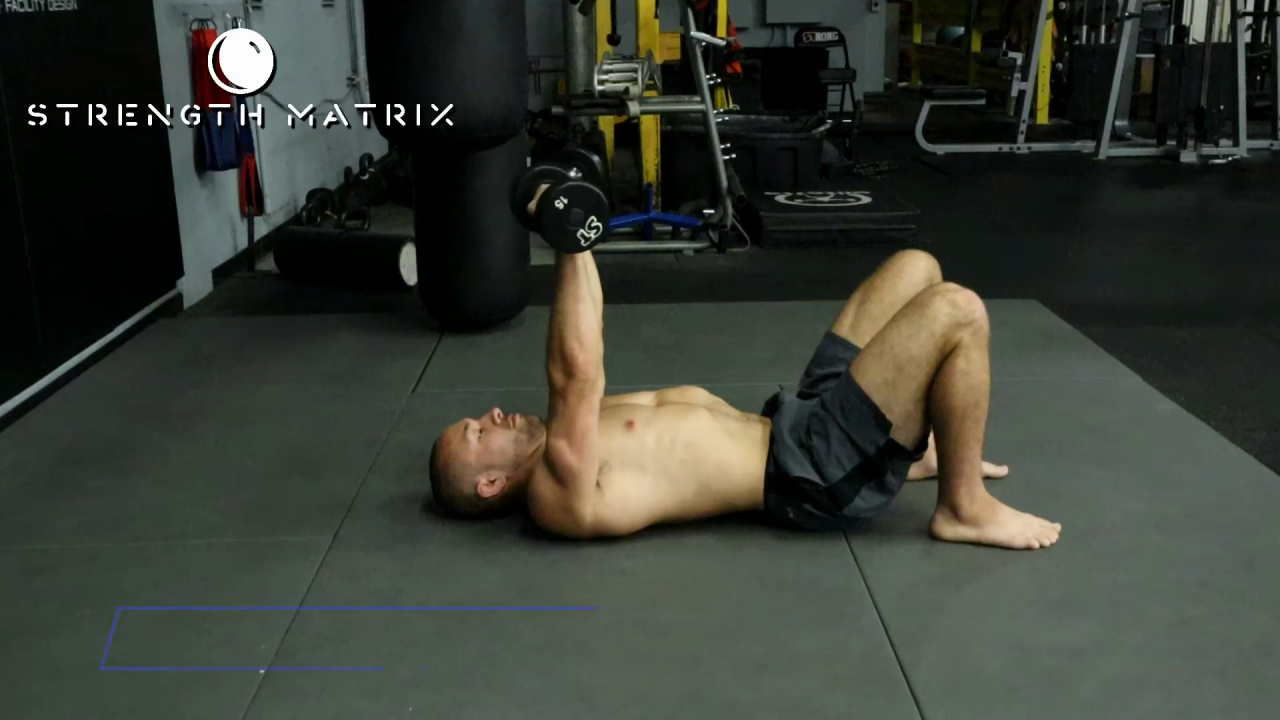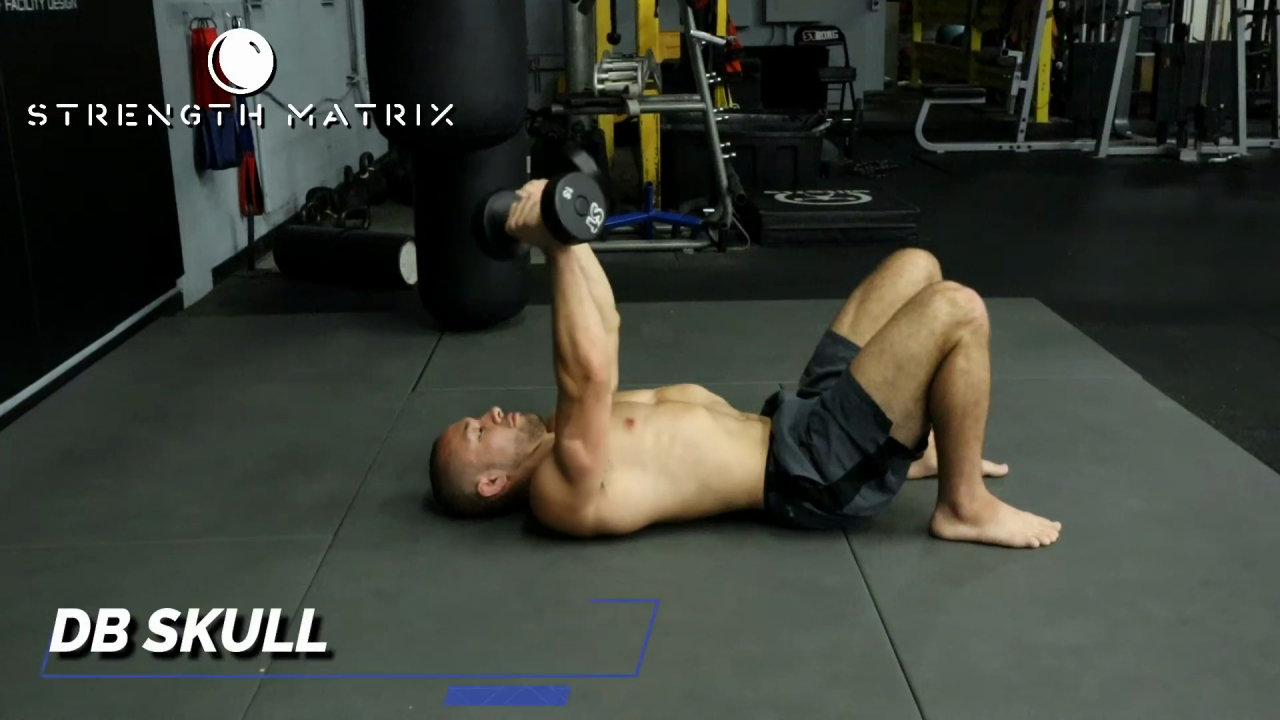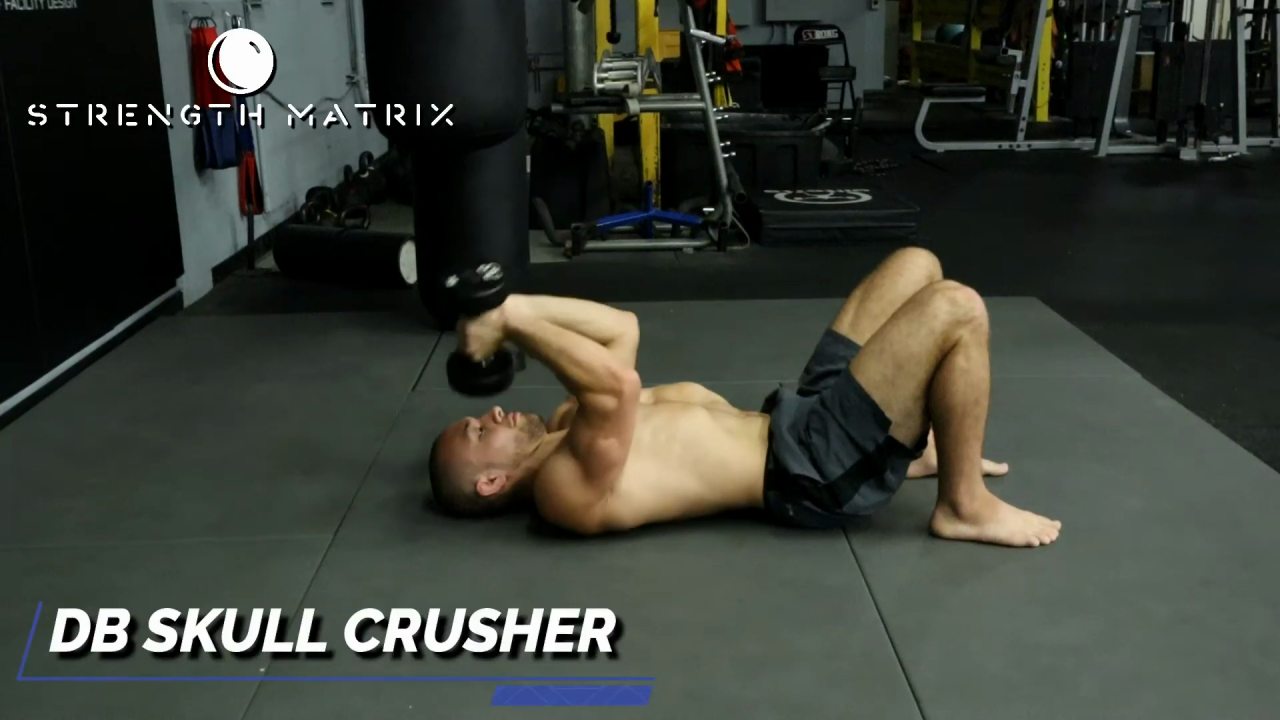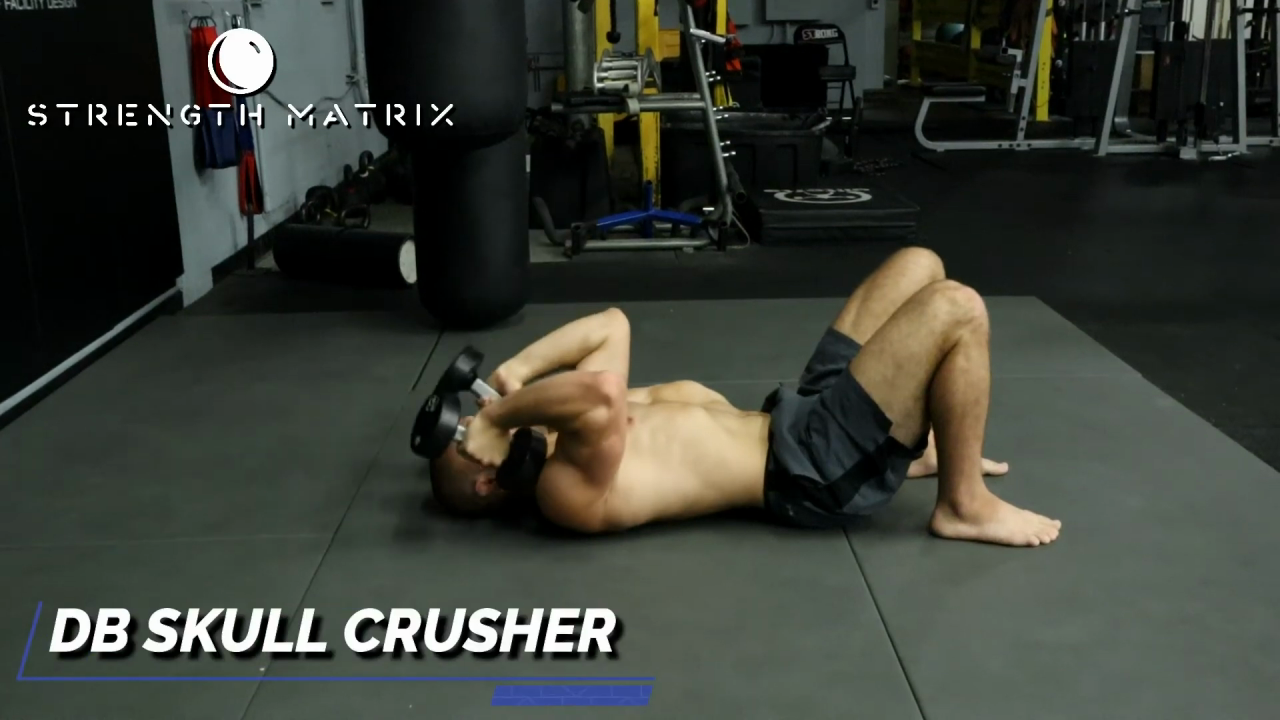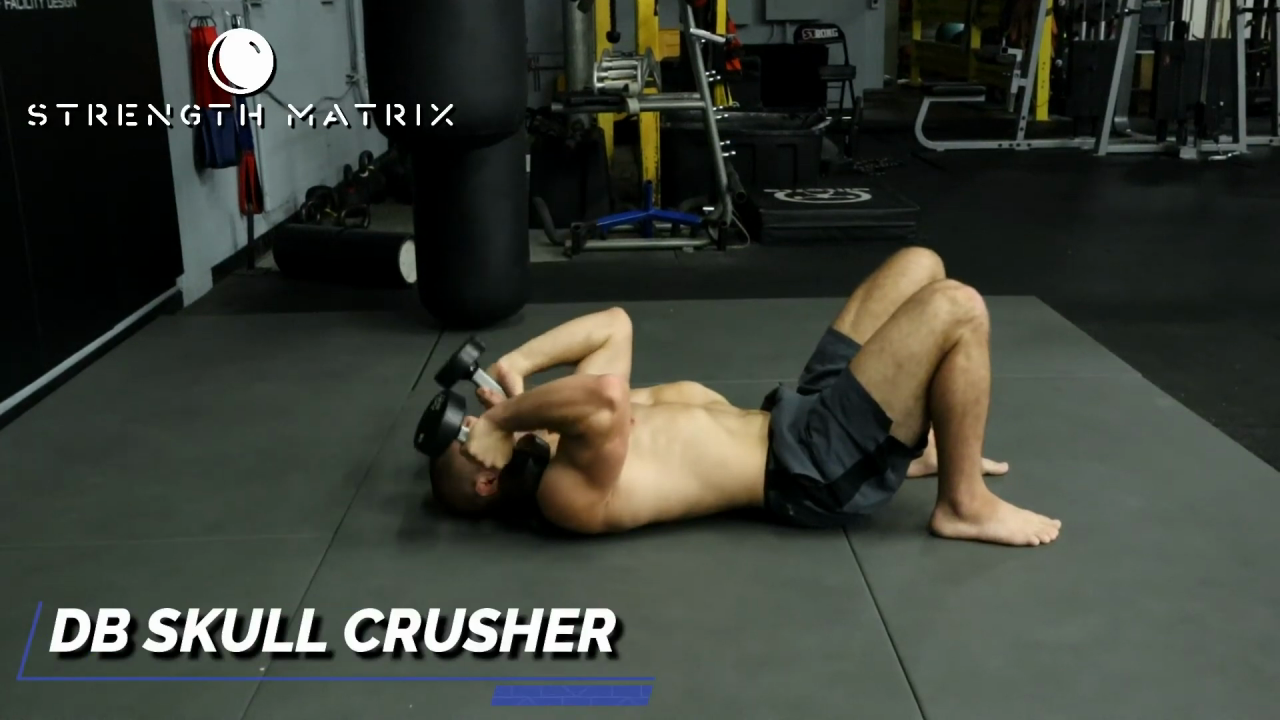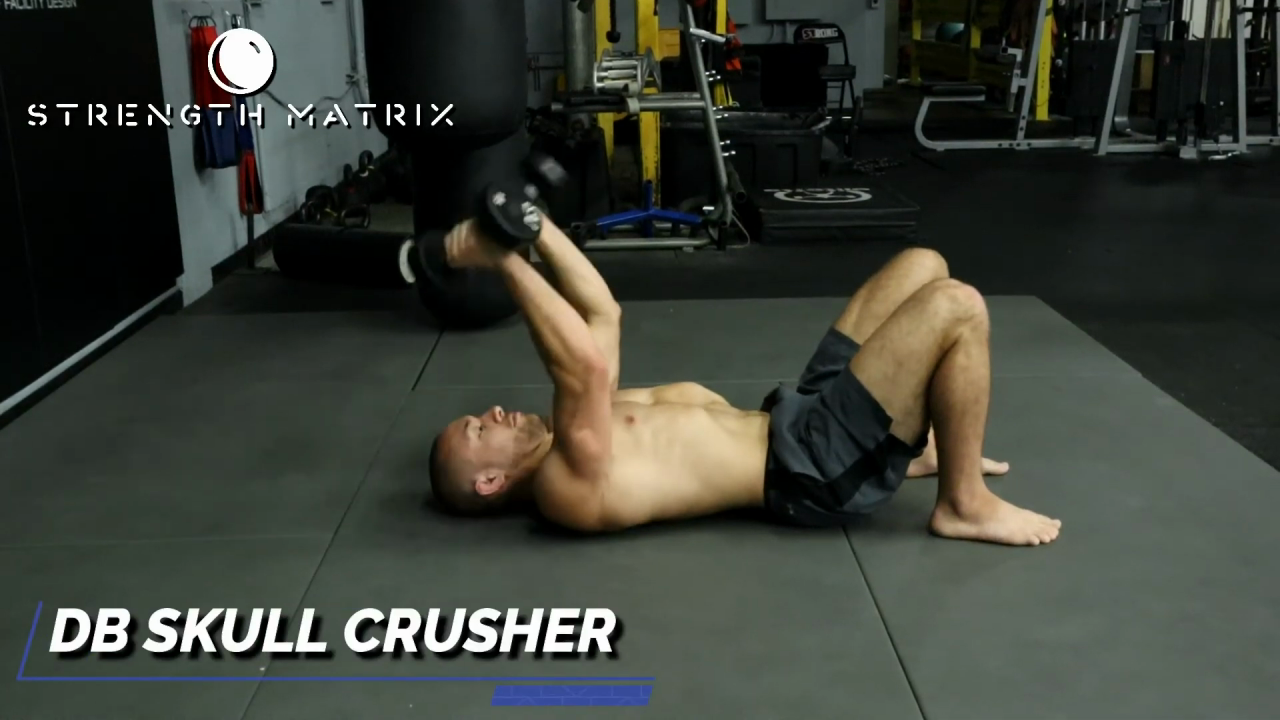
dt=0.5s
person 1, frame 1
left shoulder: (563, 442)
right shoulder: (558, 496)
left elbow: (579, 355)
right elbow: (576, 377)
right wrist: (571, 246)
left hip: (793, 427)
right hip: (816, 474)
left knee: (915, 269)
right knee: (956, 310)
left ankle: (921, 453)
right ankle: (965, 508)
person 1, frame 2
left shoulder: (557, 441)
right shoulder: (561, 494)
left elbow: (600, 334)
right elbow: (590, 375)
left wrist: (562, 235)
right wrist: (557, 248)
left hip: (796, 420)
right hip: (819, 469)
left knee: (916, 266)
right knee: (956, 309)
left ankle: (919, 447)
right ankle: (964, 507)
person 1, frame 3
left shoulder: (565, 431)
right shoulder: (568, 489)
left elbow: (624, 330)
right elbow: (620, 385)
left wrist: (515, 306)
right wrist: (509, 323)
left hip: (797, 419)
right hip: (818, 469)
left knee: (917, 265)
right knee: (957, 308)
left ankle: (919, 447)
right ankle: (966, 506)
person 1, frame 4
left shoulder: (562, 441)
right shoulder: (569, 491)
left elbow: (612, 327)
right elbow: (601, 389)
left wrist: (515, 370)
right wrist: (500, 414)
left hip: (797, 417)
right hip: (818, 469)
left knee: (919, 264)
right knee: (956, 309)
left ankle: (921, 446)
right ankle: (964, 506)
person 1, frame 5
left shoulder: (565, 439)
right shoulder: (570, 495)
left elbow: (616, 326)
right elbow: (608, 395)
left wrist: (518, 361)
right wrist: (504, 411)
left hip: (798, 416)
right hip: (817, 468)
left knee: (918, 264)
right knee: (957, 307)
left ankle: (919, 447)
right ankle: (965, 504)
person 1, frame 6
left shoulder: (565, 438)
right shoulder: (566, 489)
left elbow: (604, 315)
right elbow: (588, 366)
left wrist: (534, 229)
right wrist: (505, 261)
left hip: (796, 416)
right hip: (819, 468)
left knee: (923, 266)
right knee: (957, 306)
left ankle: (920, 447)
right ankle: (965, 505)
